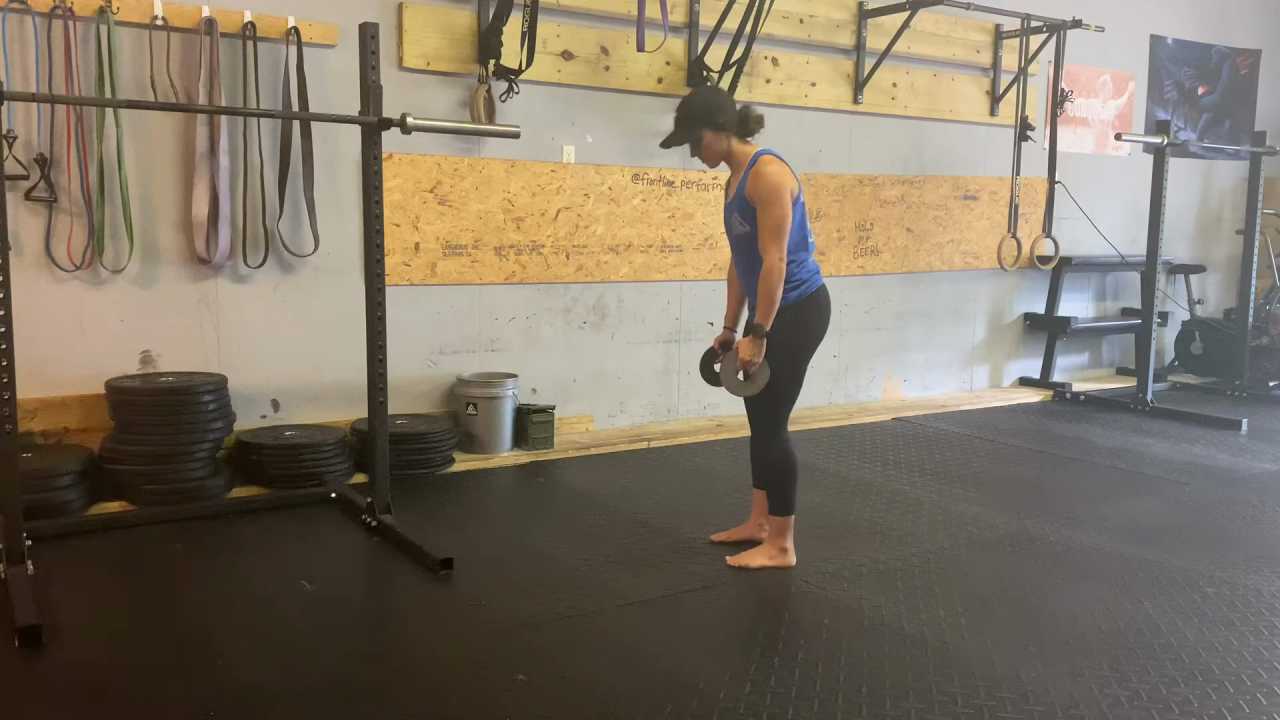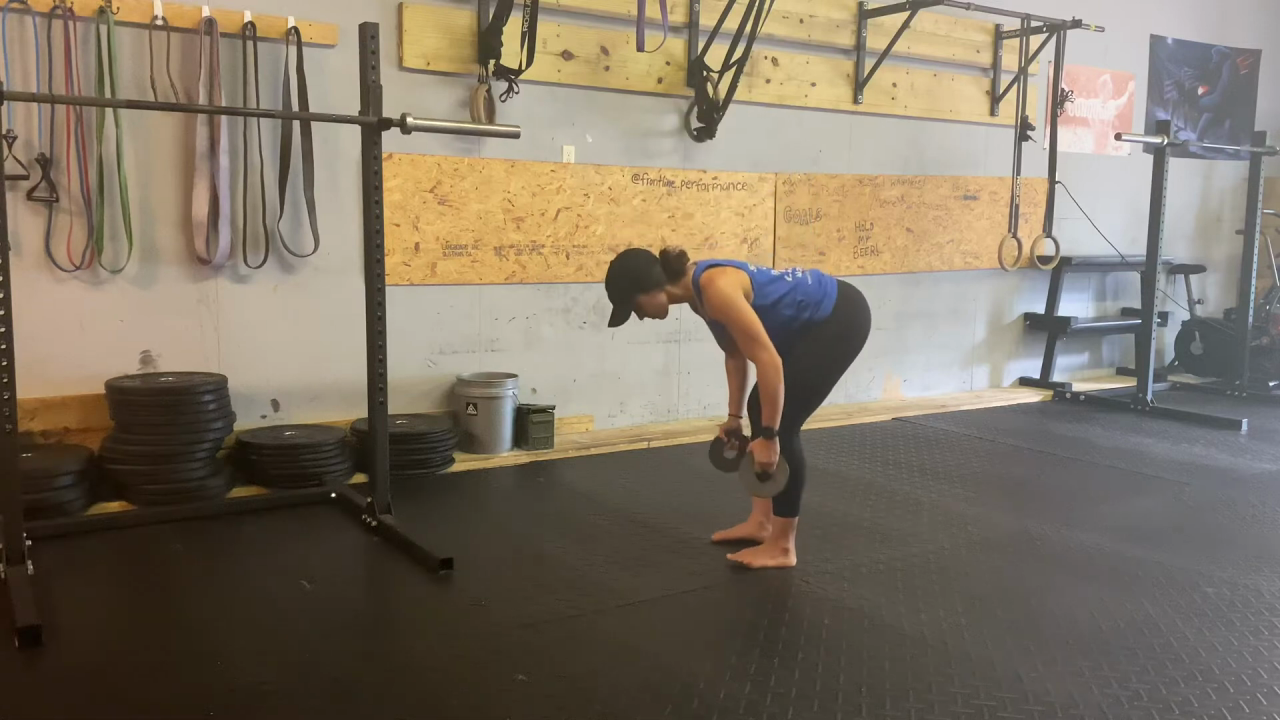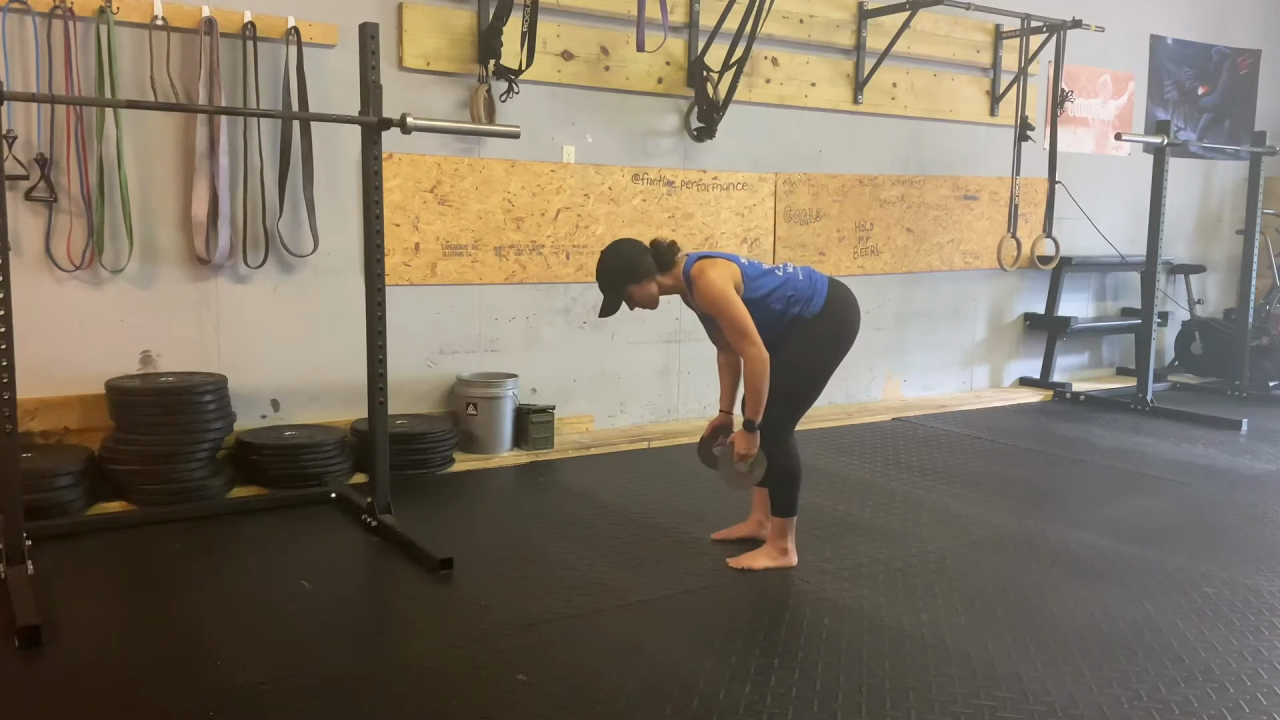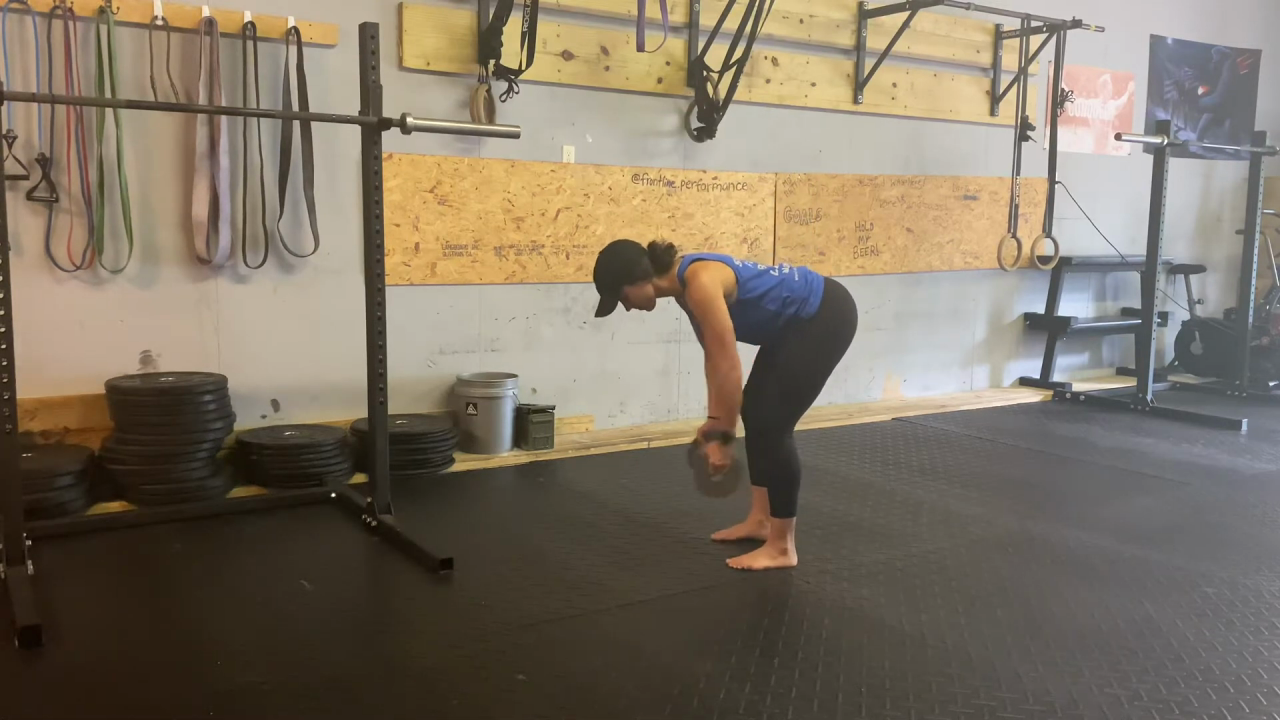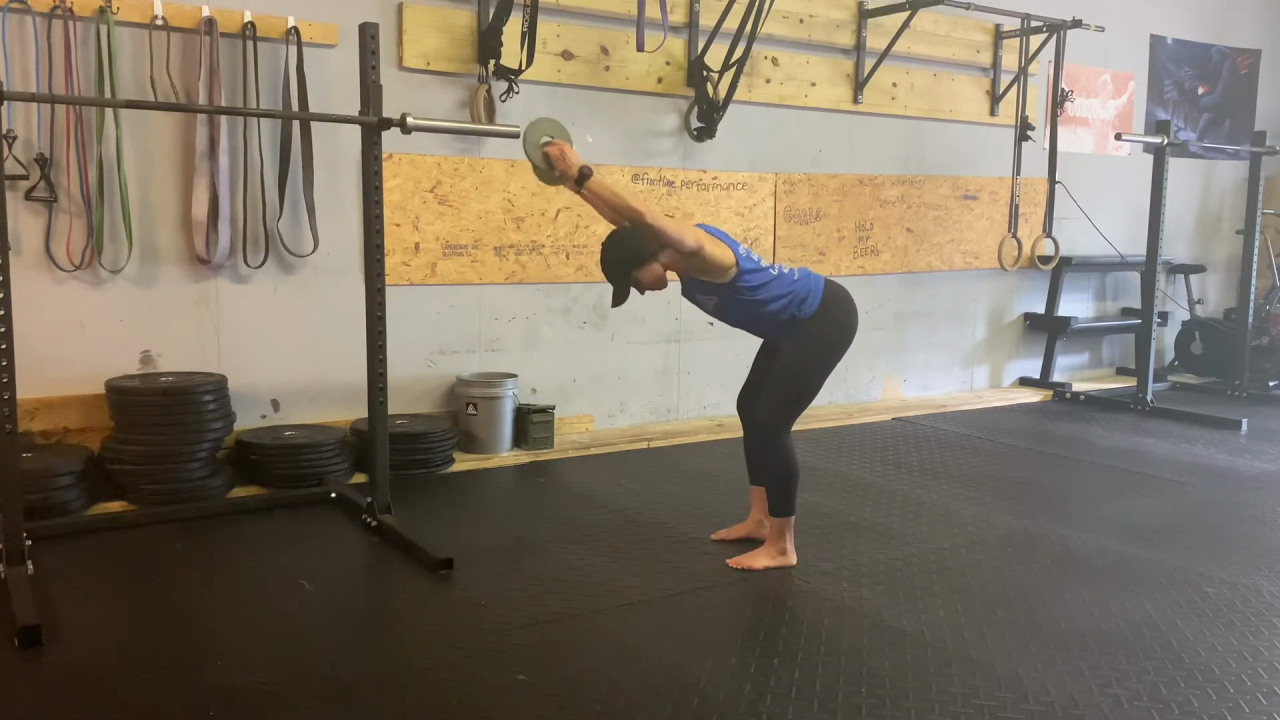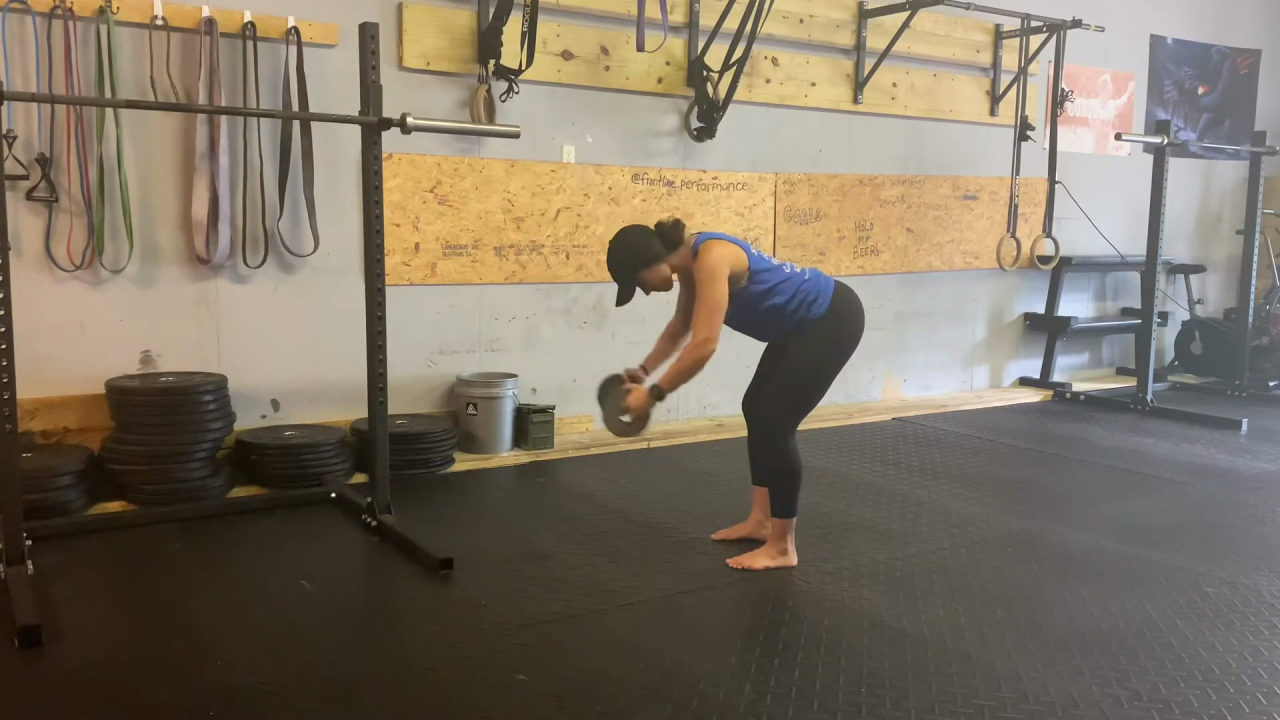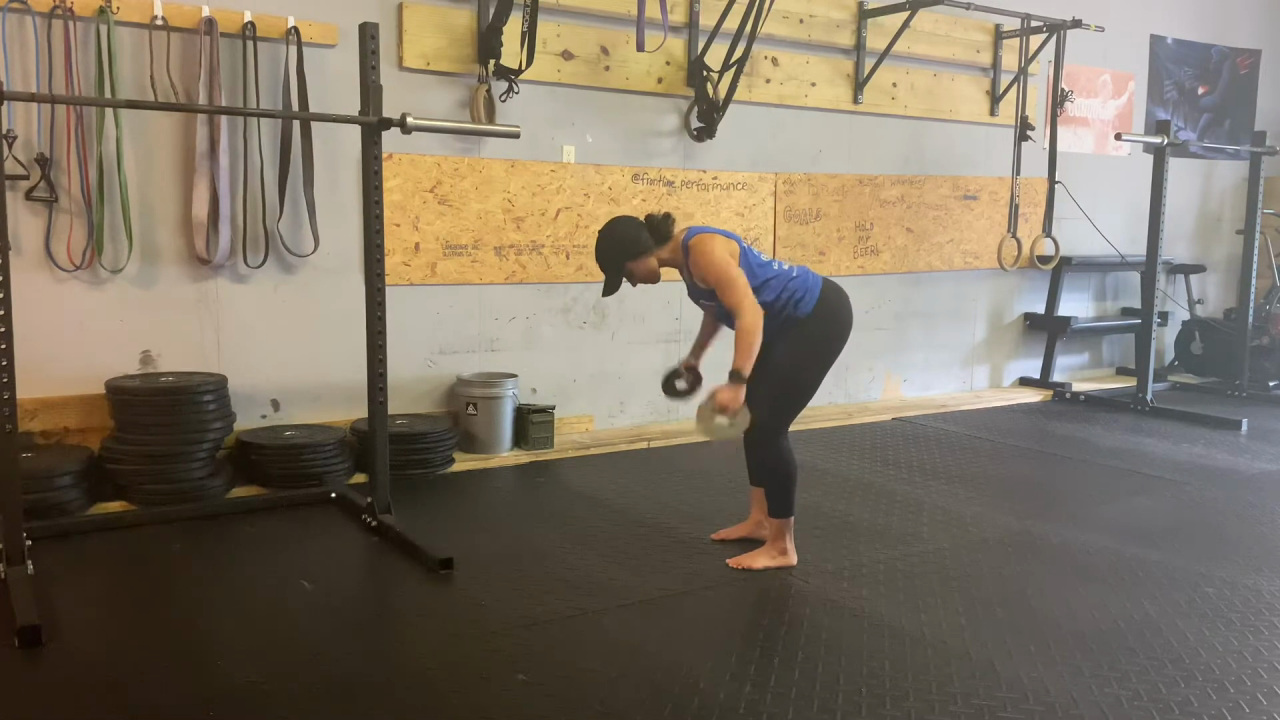
dt=0.7s
person 1, frame 1
left shoulder: (768, 173)
right shoulder: (735, 179)
left elbow: (775, 262)
left wrist: (757, 335)
right wrist: (730, 327)
left hip: (797, 310)
right hip: (770, 311)
left knee: (770, 423)
right knee: (760, 420)
left ankle: (781, 545)
right ankle: (759, 522)
person 1, frame 2
left shoulder: (715, 289)
right shoulder: (697, 289)
left elbow: (769, 362)
right elbow: (735, 353)
left wrist: (769, 436)
right wrist: (735, 415)
left hip: (840, 318)
right hip: (815, 321)
left knee: (781, 424)
right knee: (762, 411)
left ankle: (782, 546)
right ankle: (760, 522)
person 1, frame 3
left shoulder: (706, 280)
right shoulder: (688, 280)
left elbow: (756, 355)
right elbow: (728, 349)
left wrist: (750, 428)
right wrist: (726, 412)
left hip: (829, 315)
right hip: (803, 317)
left knee: (773, 424)
right knee: (760, 417)
left ankle: (782, 546)
right ankle: (760, 520)
person 1, frame 4
left shoulder: (700, 283)
right shoulder: (684, 283)
left elbow: (728, 368)
right elbow: (714, 358)
left wrist: (724, 439)
right wrist: (715, 420)
left hip: (827, 316)
right hip: (798, 320)
left knee: (772, 423)
right knee: (753, 411)
left ankle: (782, 546)
right ankle: (759, 519)
person 1, frame 5
left shoulder: (698, 251)
right shoulder: (681, 249)
left elbow: (643, 216)
right elbow: (626, 221)
left wrist: (579, 173)
right wrist: (573, 180)
left hip: (826, 318)
right hip: (797, 322)
left knee: (770, 424)
right knee: (751, 410)
left ankle: (781, 546)
right ankle: (760, 519)
person 1, frame 6
left shoulder: (710, 259)
right shoulder: (691, 262)
left elbow: (704, 344)
right elbow: (682, 324)
left wrist: (652, 395)
right wrist: (644, 369)
left hip: (833, 318)
right hip: (804, 322)
left knee: (775, 423)
right knee: (757, 410)
left ankle: (782, 547)
right ankle: (761, 520)
person 1, frame 7
left shoulder: (703, 251)
right shoulder: (685, 255)
left elbow: (750, 313)
right elbow: (720, 306)
left wrist: (736, 382)
right wrist: (694, 356)
left hip: (821, 317)
right hip: (795, 319)
left knee: (767, 423)
right knee: (753, 413)
left ankle: (782, 547)
right ankle: (759, 520)
